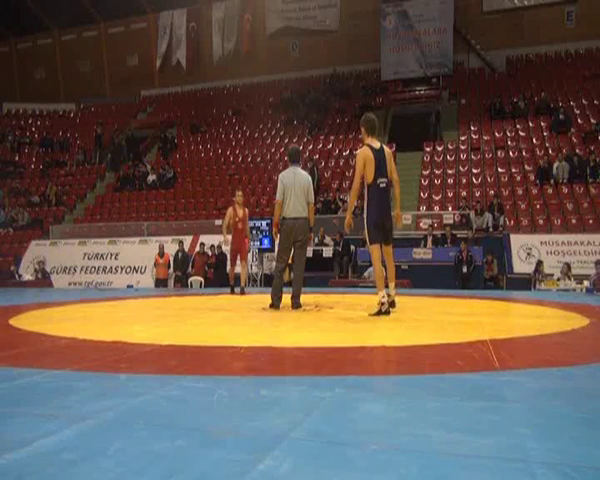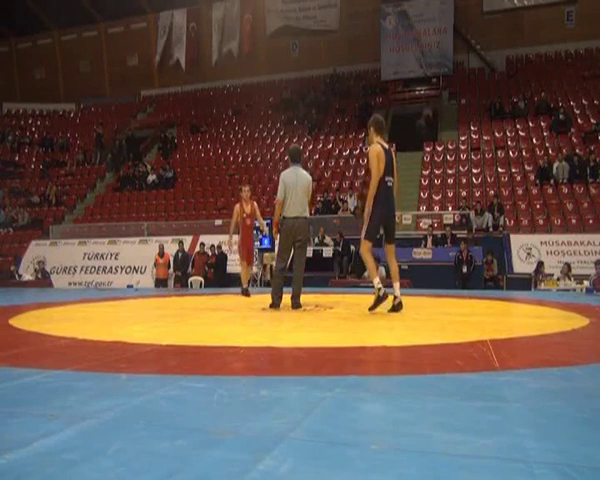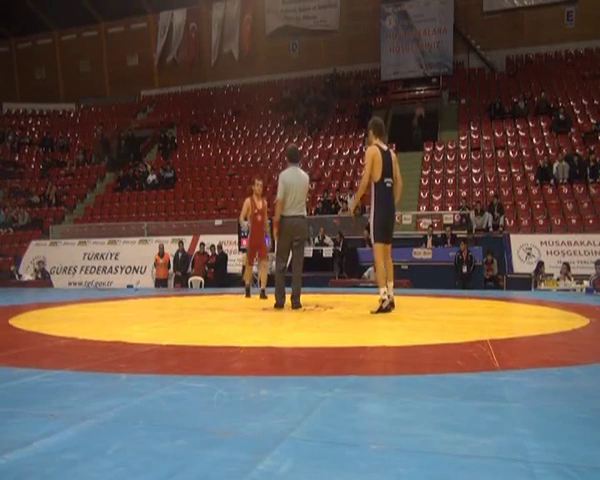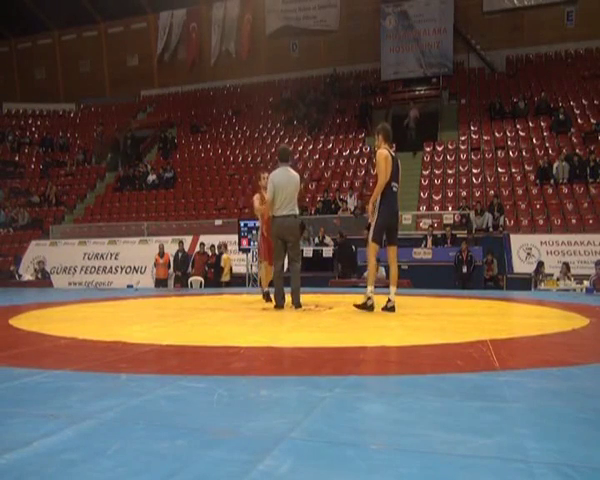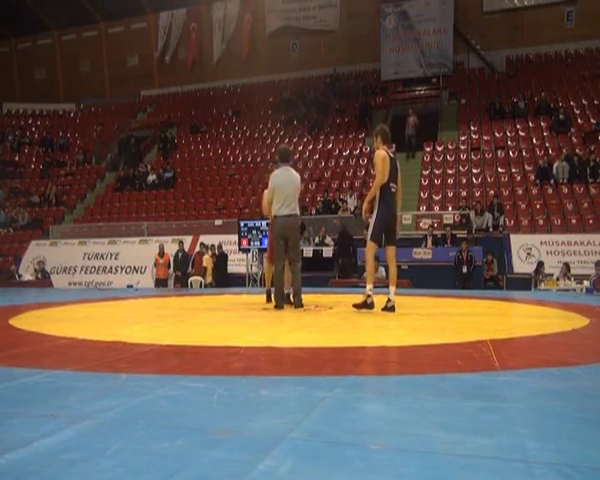
dt=0.5s
person 1, frame 1
left shoulder: (363, 152)
right shoulder: (387, 150)
left elbow: (356, 185)
right elbow: (396, 181)
left wrist: (349, 214)
right wrist: (398, 209)
left hip: (372, 209)
right hip: (387, 208)
left knee: (376, 257)
right knee: (388, 254)
left ankle: (383, 303)
right ankle: (391, 296)
person 1, frame 2
left shoulder: (374, 148)
right shoulder: (390, 151)
left elbow: (374, 178)
left wrist: (367, 207)
left hip: (378, 206)
right hip: (391, 206)
left knee: (364, 249)
right knee: (391, 254)
left ankle: (379, 288)
right ankle: (397, 298)
person 1, frame 3
left shoulder: (371, 150)
right shoulder: (391, 153)
left elbow: (365, 179)
right elbow: (399, 183)
left wrist: (356, 201)
left hip: (378, 206)
right hip: (390, 207)
left knee: (378, 254)
right knee: (387, 254)
left ankle: (384, 300)
right ankle: (390, 297)
person 1, frame 4
left shoulder: (381, 153)
right shoulder: (396, 158)
left elbow: (382, 180)
left wrist: (371, 202)
left hip: (383, 208)
right hip: (394, 210)
left knee: (371, 253)
right knee: (392, 258)
left ankle: (370, 299)
right ankle: (391, 301)
person 1, frame 5
left shoulder: (380, 154)
right shoulder: (395, 160)
left elbow: (379, 180)
left wrist: (366, 201)
left hip: (382, 208)
right hip: (392, 210)
left knee: (370, 252)
right knee: (391, 257)
left ankle: (369, 296)
right ankle: (391, 301)
person 2, frame 1
left shoulder: (283, 176)
right shoulder: (307, 177)
left elbow: (278, 202)
right elbow: (311, 205)
left wrist: (275, 224)
right wrist: (311, 228)
left hip: (287, 222)
right hip: (302, 223)
left knee: (281, 262)
right knee: (299, 264)
left ankle: (276, 300)
right ankle: (296, 301)
person 2, frame 2
left shoulder: (284, 175)
right shoulder: (307, 177)
left elbow: (279, 201)
left wrist: (275, 223)
left hip: (287, 221)
right hip: (303, 222)
left knee: (281, 262)
right knee: (299, 264)
left ankle: (276, 300)
right ankle: (296, 300)
person 2, frame 3
left shoulder: (283, 175)
right shoulder: (305, 177)
left elbow: (279, 201)
left wrist: (275, 223)
left hip: (285, 221)
right hip: (300, 221)
left knee: (281, 262)
right knee: (297, 263)
left ankle: (280, 300)
right ankle: (296, 300)
person 2, frame 4
left shoulder: (273, 176)
right shoulder: (296, 176)
left elbow: (269, 201)
left hip: (278, 221)
right hip: (292, 220)
left knee: (278, 262)
right knee: (295, 261)
left ankle: (279, 300)
right ankle: (296, 299)
person 2, frame 5
left shoulder: (274, 176)
right shoulder: (297, 176)
left elbow: (269, 201)
left wrist: (270, 213)
left hip: (278, 220)
right hip: (293, 220)
left knee: (279, 262)
right knee: (295, 261)
left ankle: (279, 300)
right ankle: (297, 299)
person 3, frame 1
left shoulder: (246, 211)
right shoulder: (230, 210)
right elbow: (225, 226)
left wrist: (248, 239)
right wrist: (225, 237)
left hip: (243, 241)
right hip: (234, 241)
left knee: (244, 264)
right knee: (233, 266)
left ankle: (242, 287)
right ankle: (232, 284)
person 3, frame 2
left shoulder: (254, 204)
right shoulder: (238, 207)
left elbow: (259, 218)
right elbow: (233, 223)
left wrist: (264, 227)
right wrist: (230, 238)
left hip: (251, 238)
right hip: (242, 239)
left knee: (249, 265)
right knee: (244, 264)
left ankle: (244, 286)
right ankle: (245, 288)
person 3, frame 3
left shoulder: (264, 202)
right shoulder: (248, 201)
right elbow: (241, 218)
left wrist: (268, 235)
right wrist: (243, 224)
left hip: (262, 237)
right hip: (252, 237)
left knee: (264, 263)
right knee: (249, 264)
left ankle: (263, 290)
right ankle: (247, 284)
person 3, frame 4
right shoulder: (257, 197)
right elbow: (257, 209)
right wrist: (264, 208)
left hip: (273, 233)
right hip: (263, 233)
left knee: (271, 265)
right knee: (264, 263)
left ankle: (264, 288)
right ankle: (266, 292)
person 3, frame 5
right shoulder: (268, 192)
right elbow: (266, 211)
right hip: (274, 228)
left knee: (287, 262)
right knee: (270, 262)
left ankle: (287, 295)
right ankle: (268, 290)
